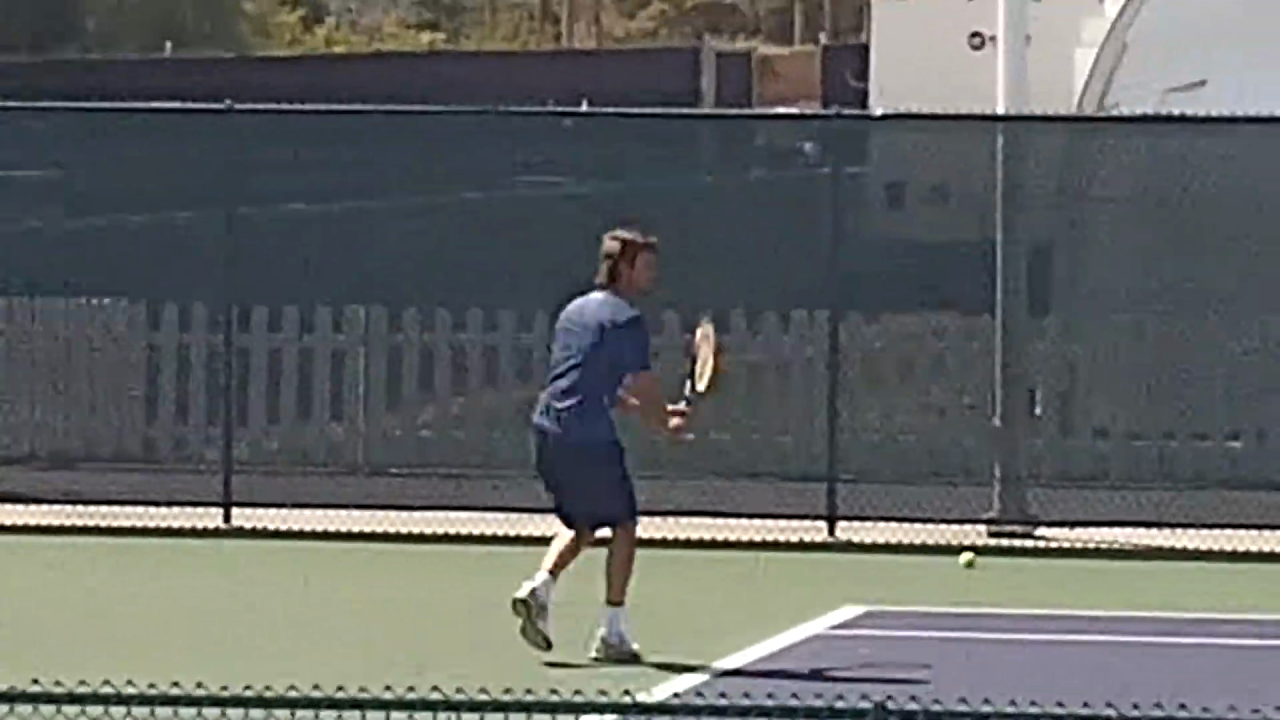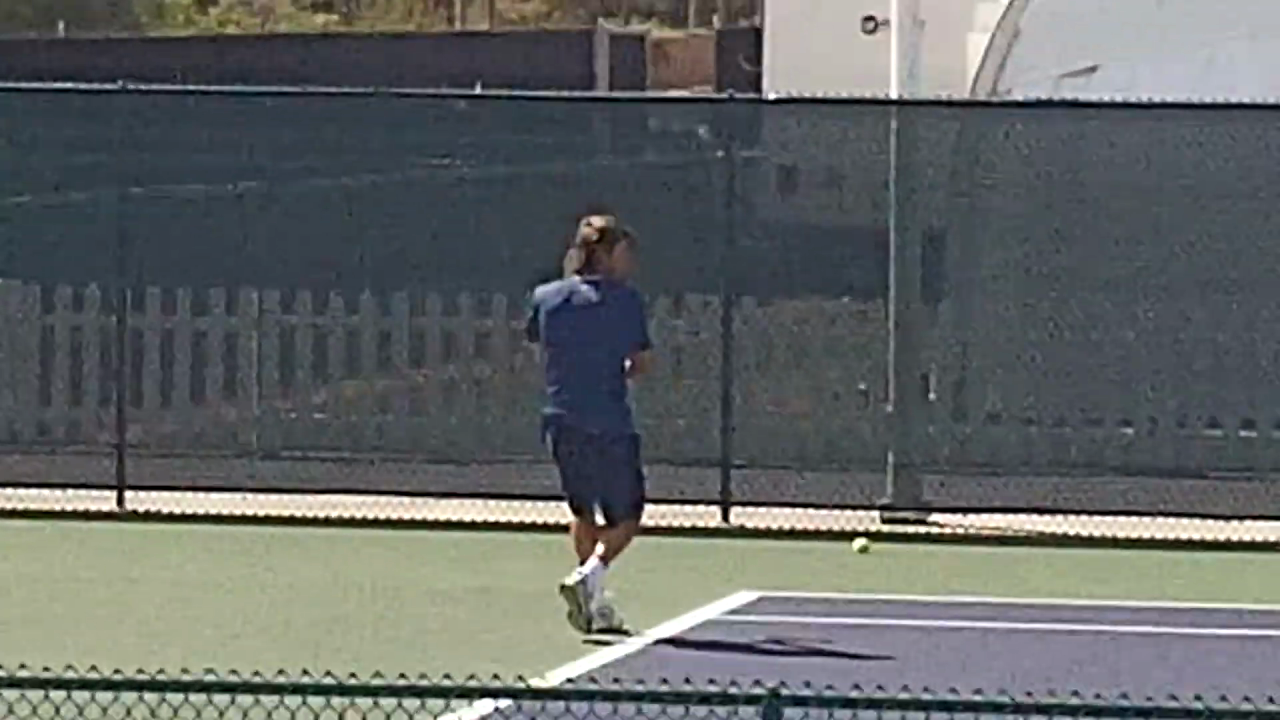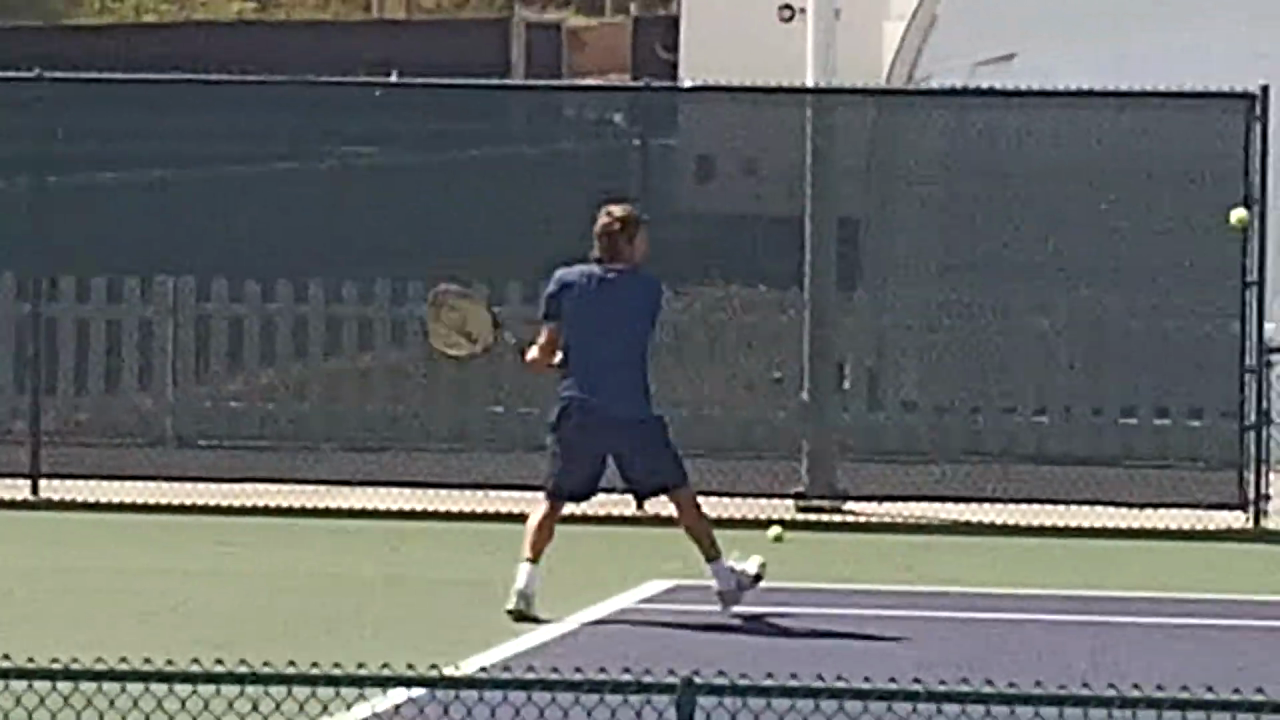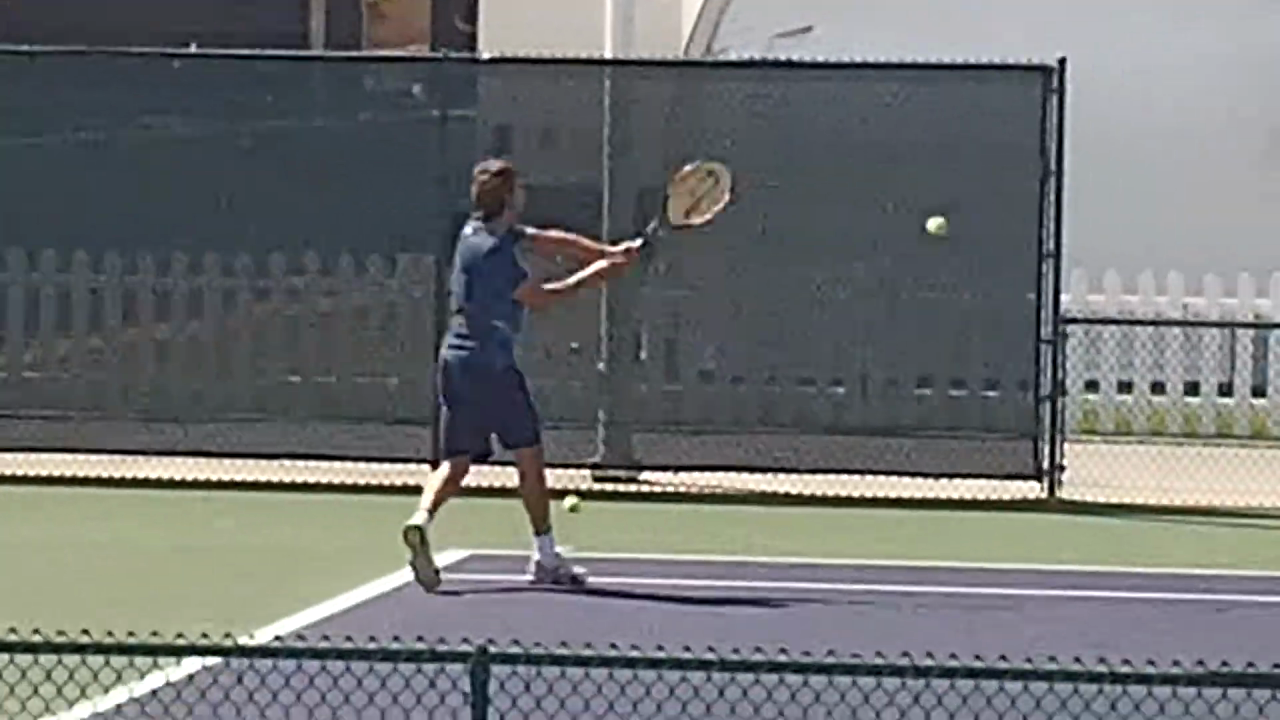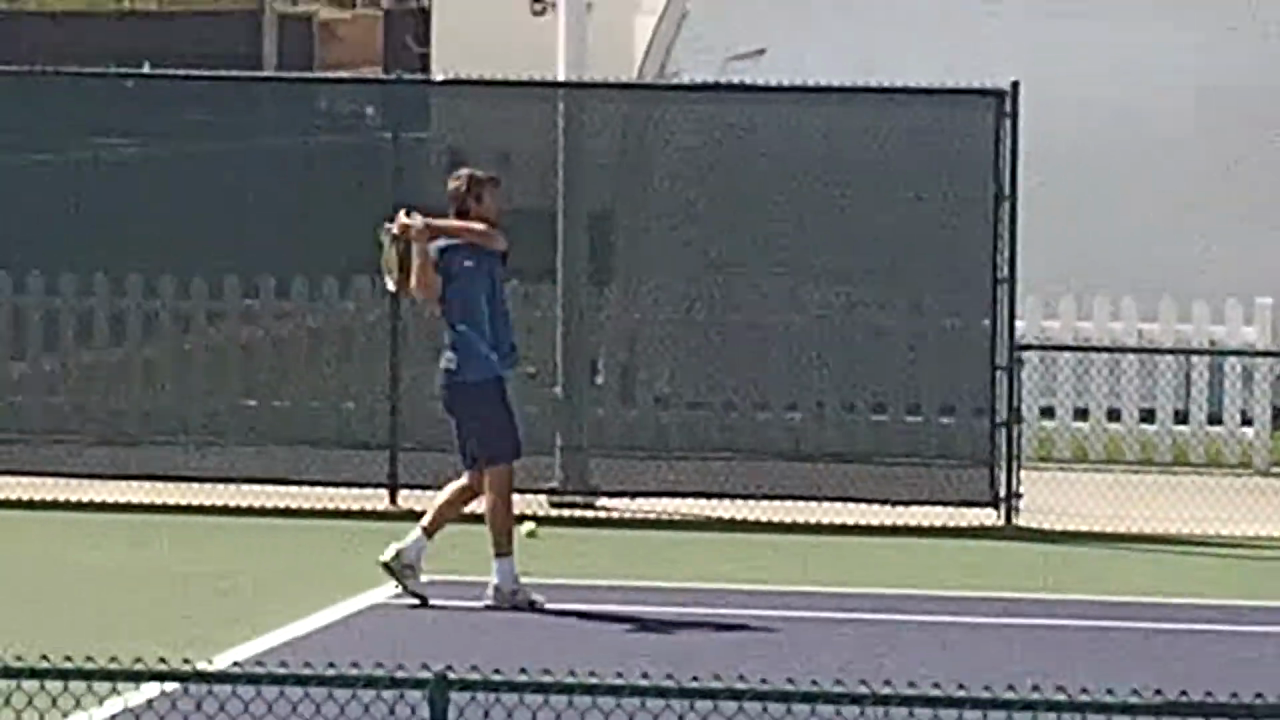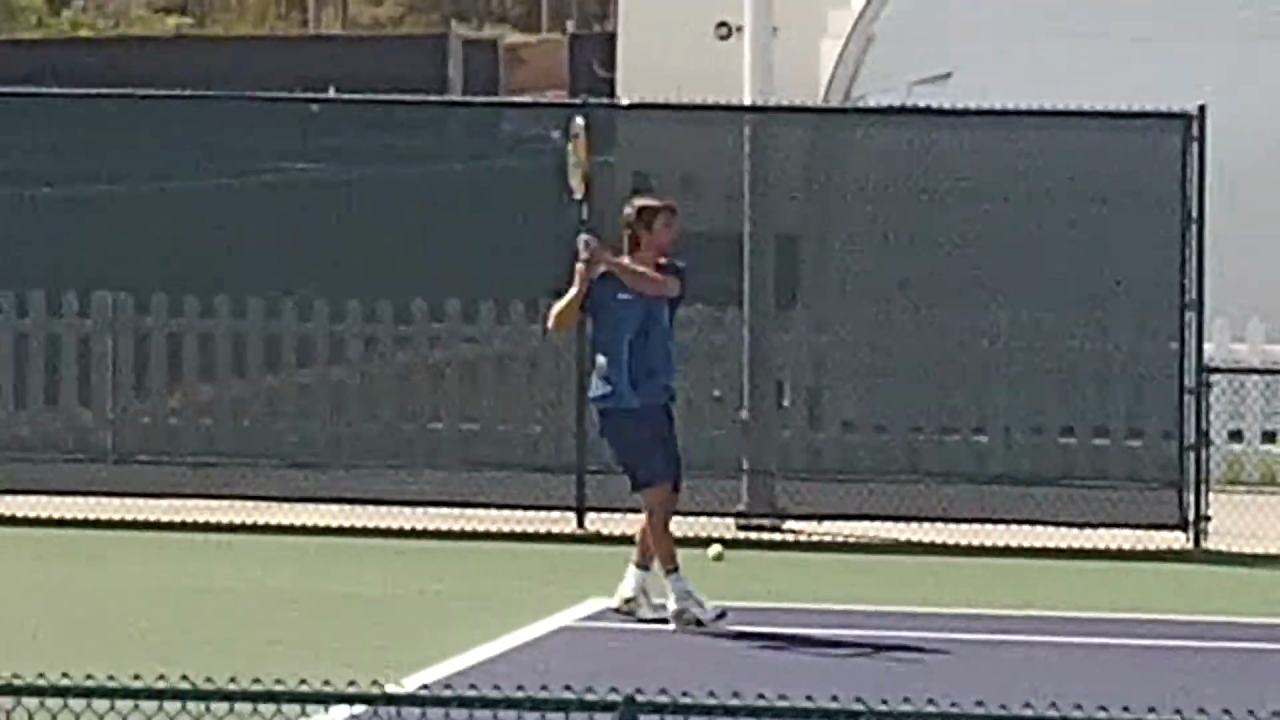
dt=0.3s
person 1, frame 1
left shoulder: (573, 310)
right shoulder: (630, 321)
right elbow: (646, 394)
left wrist: (654, 413)
right wrist: (667, 422)
left hip: (548, 432)
right hip: (589, 439)
left knee: (578, 527)
right knee: (622, 530)
left ankle: (538, 588)
right ankle: (611, 636)
person 1, frame 2
left shoulder: (545, 297)
right shoulder: (628, 301)
right elbow: (639, 365)
left hip: (562, 424)
right hip: (610, 430)
left knee: (584, 516)
right knee: (626, 521)
left ankle: (597, 605)
right ankle: (585, 581)
person 1, frame 3
left shoulder: (566, 282)
right shoulder: (649, 289)
left elbow: (546, 350)
left wrist: (535, 357)
left hip: (580, 413)
right hip: (633, 415)
left knee: (553, 502)
right knee: (682, 495)
left ankle: (523, 586)
right ankle: (724, 576)
person 1, frame 4
left shoulder: (484, 232)
right shoulder: (492, 247)
left elbow: (549, 239)
right elbow: (540, 299)
left wrist: (608, 252)
right wrist: (598, 271)
left hip: (459, 364)
right hip: (494, 366)
left knee: (456, 462)
right knee: (529, 459)
left ankle: (422, 521)
right ankle: (546, 559)
person 1, frame 5
left shoulder: (491, 246)
right shoulder: (439, 252)
left elbow: (489, 237)
right elbow: (425, 292)
left wrist: (429, 224)
right wrist: (419, 241)
left hip: (486, 375)
right hip: (470, 376)
left knee: (477, 478)
right knee: (499, 474)
left ankle: (408, 551)
right ankle: (504, 583)
person 1, frame 6
left shoulder: (670, 274)
right shoulder: (601, 281)
left elbow: (657, 285)
right elbow: (557, 324)
left wrist: (608, 260)
right wrist: (579, 284)
left hip: (655, 403)
right hip: (620, 403)
left knee: (664, 498)
right knee: (658, 496)
left ankle: (632, 590)
right ankle: (680, 598)
